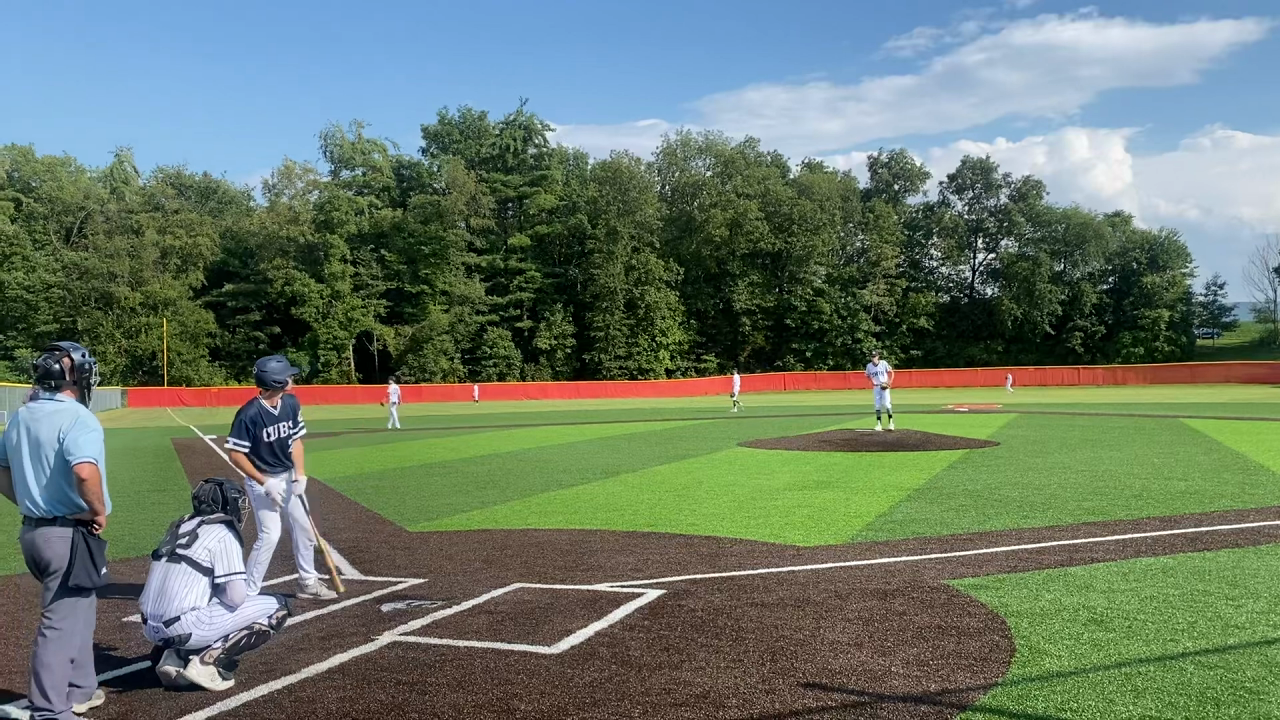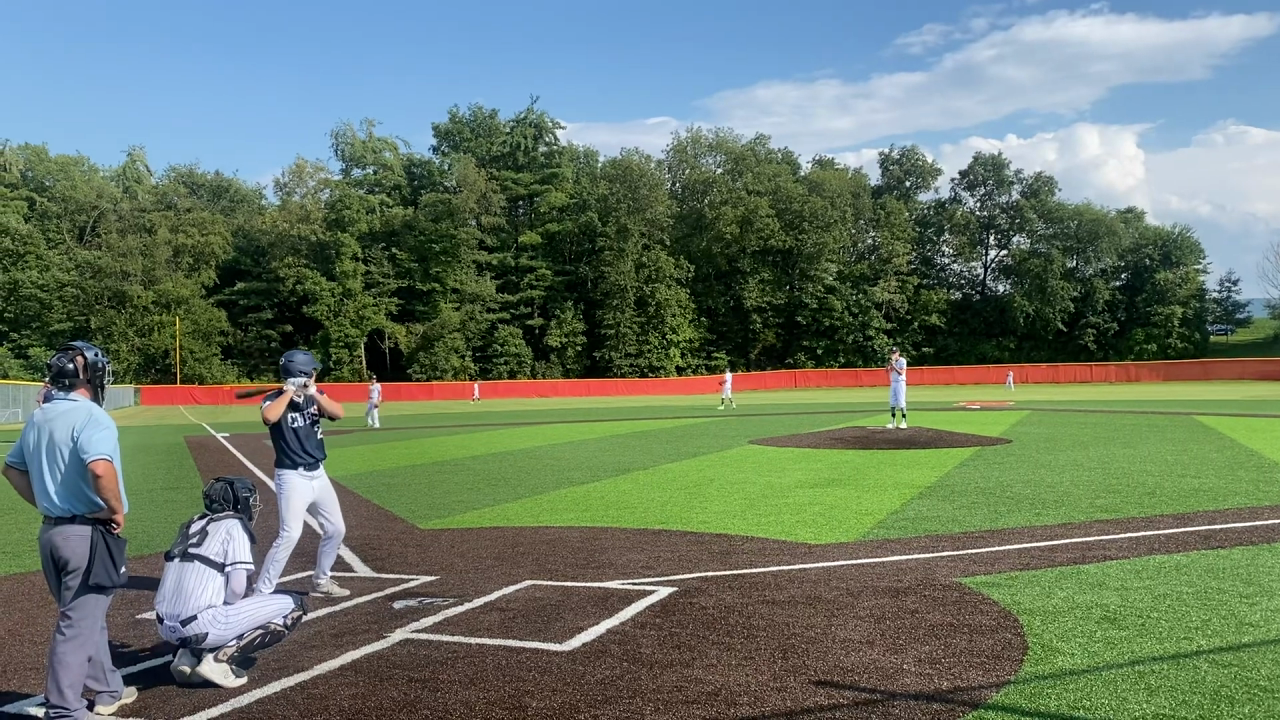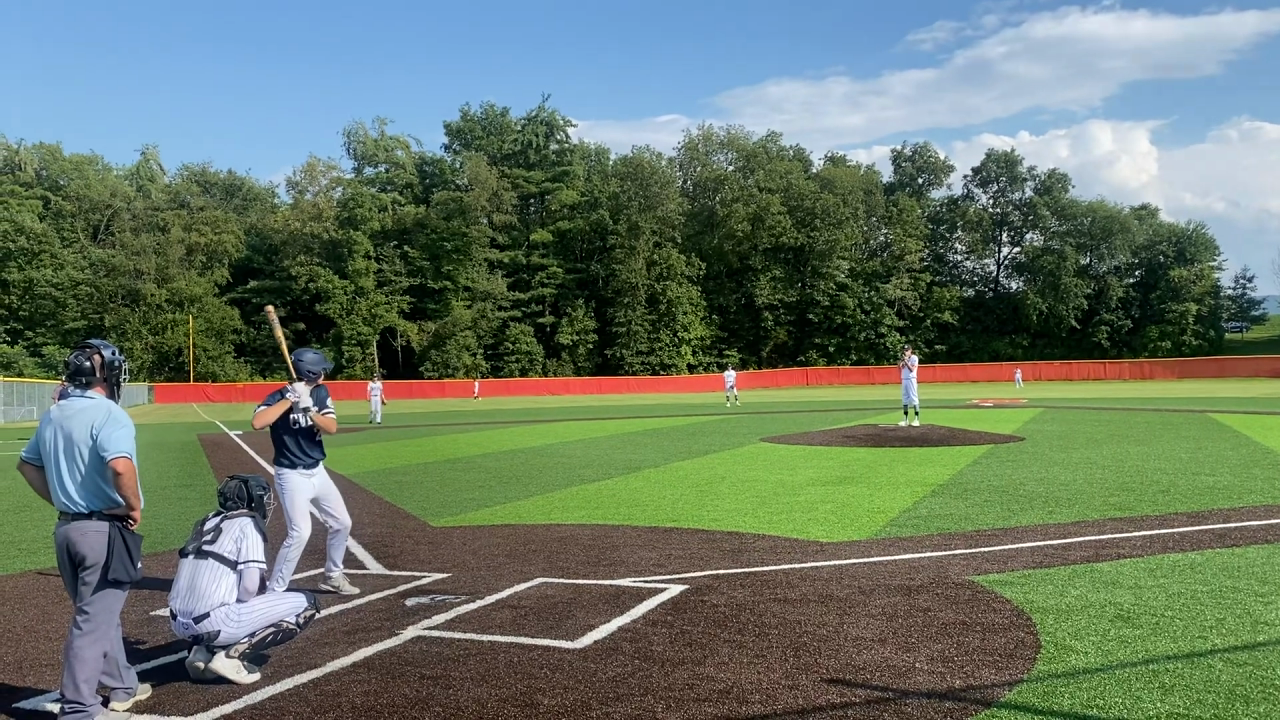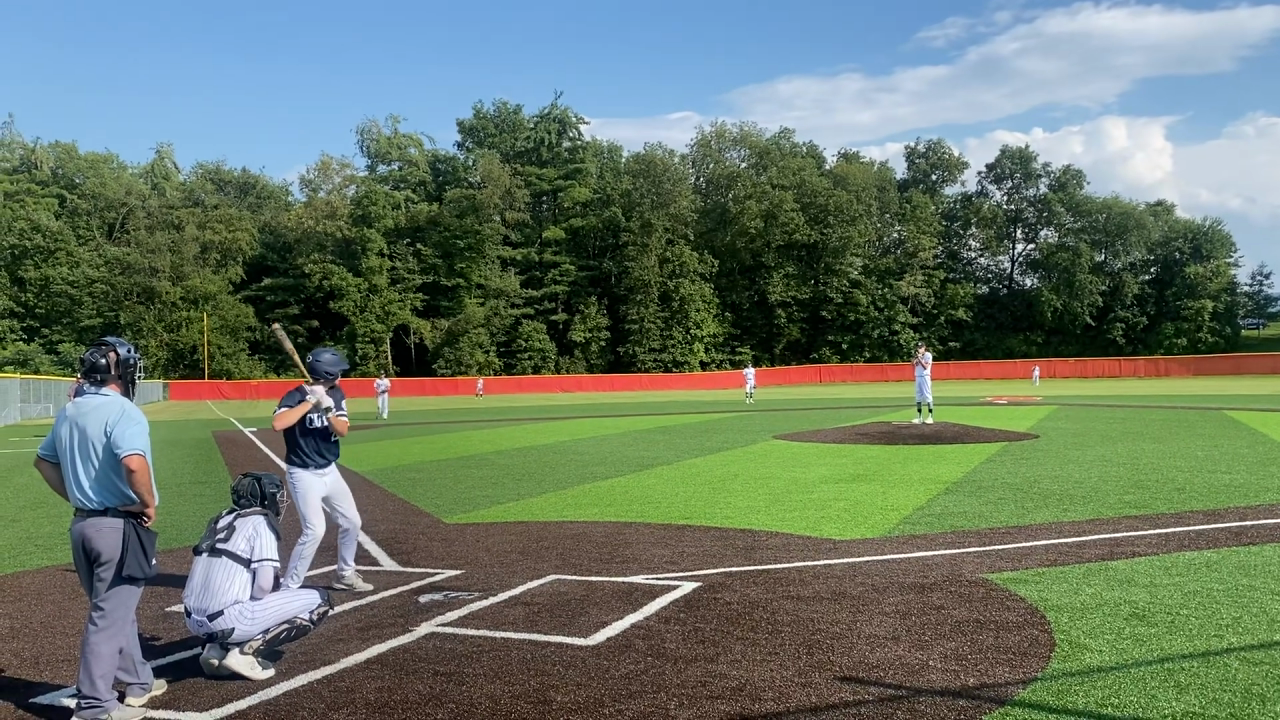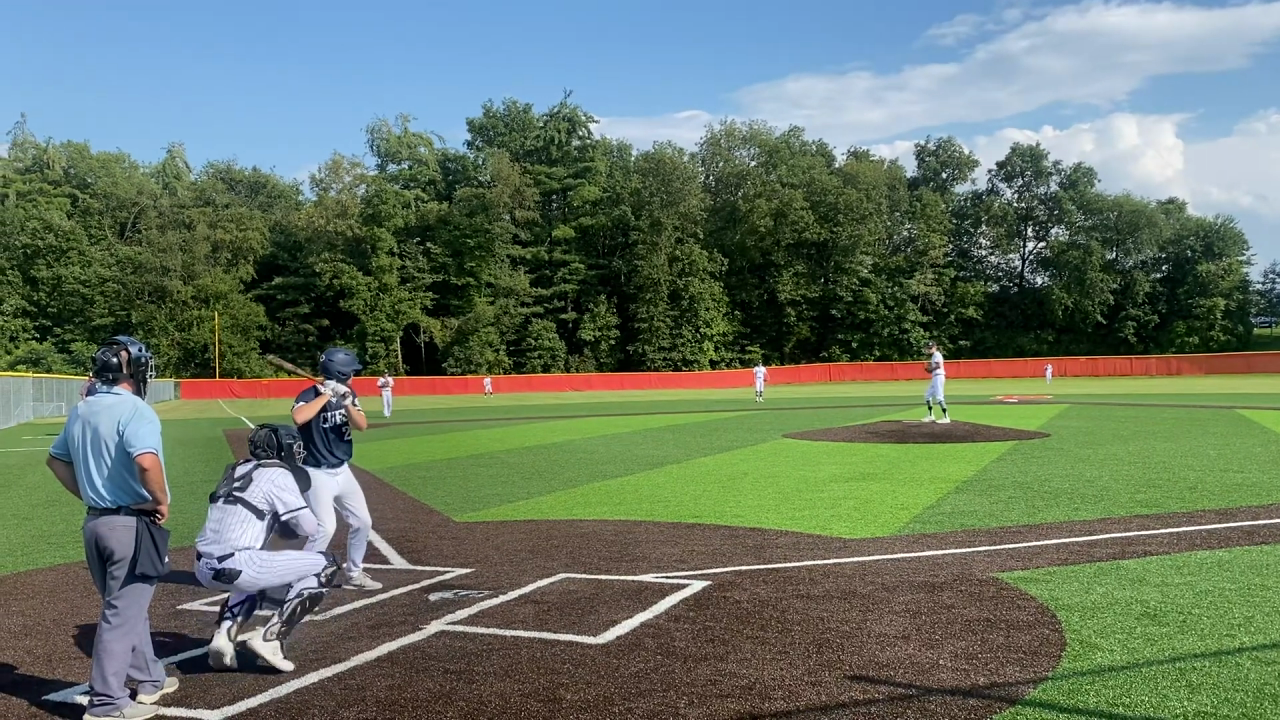
dt=1s
person 1, frame 1
right shoulder: (78, 418)
right elbow: (85, 472)
right wrist: (99, 512)
left hip: (31, 531)
right hip: (70, 535)
left knee: (73, 611)
right knee: (61, 625)
left ankle: (79, 689)
person 1, frame 2
left shoulder: (38, 418)
right shoulder: (91, 416)
right elbow: (100, 469)
right wrist: (117, 511)
left hip: (51, 531)
right hip: (88, 534)
left knee: (86, 615)
right knee: (78, 623)
person 1, frame 3
left shoulder: (52, 415)
right shoulder: (108, 413)
left elbow: (27, 464)
right elbow: (120, 466)
right wrist: (134, 507)
left hip: (67, 528)
right hip: (103, 530)
left knee: (100, 612)
right knee: (95, 619)
left ankle: (122, 686)
person 1, frame 4
left shoulder: (68, 412)
right shoulder: (123, 410)
left elbow: (43, 460)
right elbow: (134, 463)
right wrist: (148, 503)
left hip: (82, 523)
right hip: (119, 526)
left knee: (116, 607)
right knee: (109, 615)
left ankle: (138, 682)
person 1, frame 5
left shoulder: (80, 411)
right shoulder: (134, 410)
left elbow: (56, 459)
right elbow: (146, 462)
right wrist: (161, 500)
left hip: (95, 522)
right hip: (131, 524)
left knee: (127, 606)
right knee: (122, 613)
left ankle: (150, 679)
person 2, frame 1
left shoulder: (291, 402)
right shoulder: (249, 413)
left elbow: (296, 440)
right elbow: (235, 455)
left wrist: (299, 475)
right wrist: (264, 483)
left hip: (288, 477)
right hip: (262, 482)
left knee: (304, 528)
right knee: (269, 536)
left ankle: (308, 583)
right ankle: (247, 595)
person 2, frame 2
left shoulder: (314, 394)
right shoulder: (276, 398)
left elbow: (339, 413)
right elbow: (269, 416)
left wrist: (311, 392)
right wrist: (290, 390)
left hip: (318, 475)
right hip: (292, 478)
left knee: (335, 529)
right knee: (289, 535)
left ankle: (321, 582)
right ankle: (262, 593)
person 2, frame 3
left shoulder: (320, 392)
right shoulder: (278, 397)
left elbow: (332, 428)
right elbow: (257, 423)
left wrist: (309, 409)
right wrist: (289, 398)
left hip: (318, 472)
right hip: (292, 476)
left knee: (341, 523)
right knee: (300, 534)
left ankle: (333, 576)
right ankle: (274, 591)
person 2, frame 4
left shoulder: (336, 394)
right shoulder: (294, 397)
left elbow: (343, 431)
right elbow: (278, 424)
left wrist: (329, 411)
right wrist: (310, 401)
left hip: (330, 471)
right hip: (303, 475)
left knee: (351, 522)
right knee: (314, 531)
left ankle: (345, 574)
right ankle: (288, 588)
person 2, frame 5
left shoulder: (347, 393)
right shoulder: (310, 395)
left elbow: (362, 425)
right elbow: (299, 418)
left wrist: (347, 402)
right wrist: (326, 393)
left hip: (342, 471)
right hip: (316, 474)
left knee: (362, 522)
right knee: (325, 528)
left ankle: (353, 574)
person 3, frame 1
left shoulder: (181, 526)
right shoulder: (223, 533)
right elbow: (236, 597)
right wrist: (218, 591)
left hip: (152, 627)
right hip: (183, 627)
right knee: (277, 607)
left ankle: (175, 657)
right ankle: (206, 662)
person 3, frame 2
left shoulder: (193, 525)
right shoulder: (234, 525)
right elbow: (237, 588)
right wrist: (226, 614)
left hip: (165, 626)
right hip: (199, 624)
right knee: (293, 606)
left ankle: (189, 656)
right ankle: (220, 660)
person 3, frame 3
left shoulder: (206, 522)
right shoulder: (248, 524)
right elbow: (249, 587)
right wrist: (237, 615)
left hip: (179, 623)
right hip: (212, 622)
right knee: (306, 604)
left ankle: (204, 651)
right ankle: (232, 655)
person 3, frame 4
left shoulder: (221, 520)
right shoulder: (260, 522)
right elbow: (264, 585)
right wrist: (252, 614)
left hip: (193, 620)
right hip: (226, 619)
right knee: (320, 600)
left ankle: (217, 648)
right ankle: (246, 652)
person 3, frame 5
left shoulder: (239, 470)
right shoulder: (279, 474)
right elbow: (309, 528)
left wrist: (288, 527)
left hip: (204, 567)
right hip: (234, 565)
left knee: (257, 578)
right knee: (326, 567)
left ankle: (225, 634)
right ankle: (269, 637)
